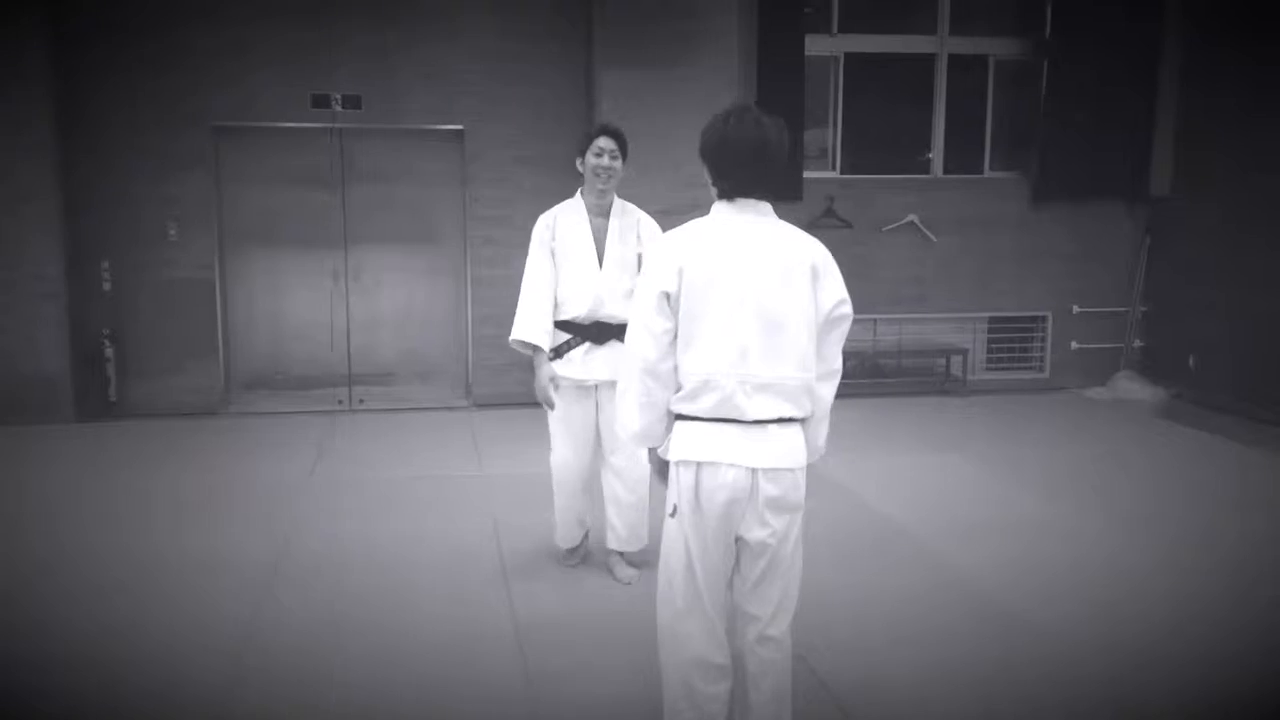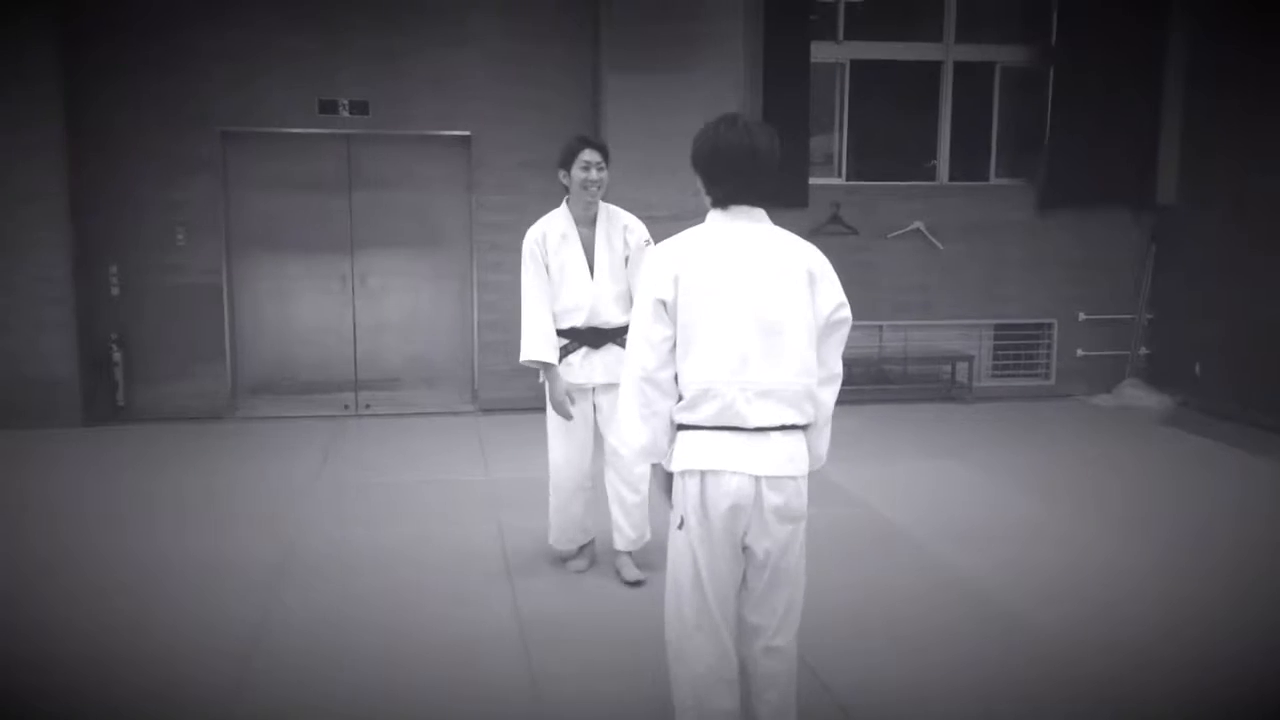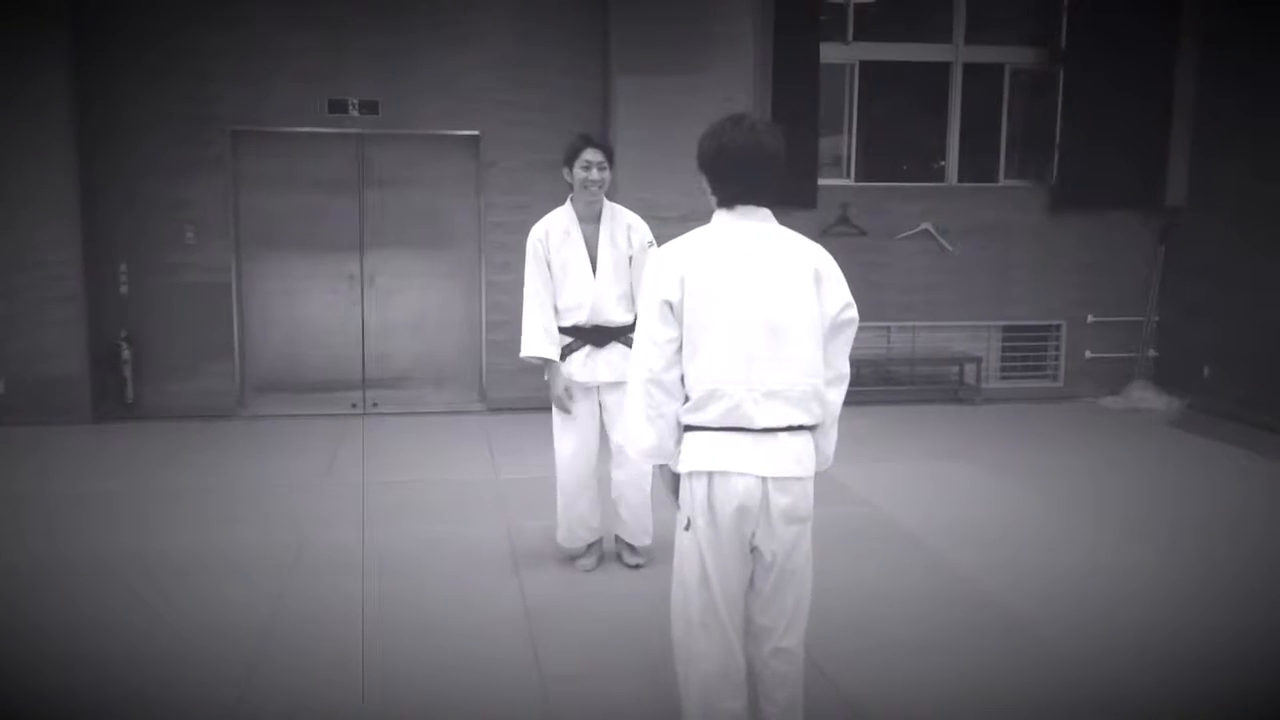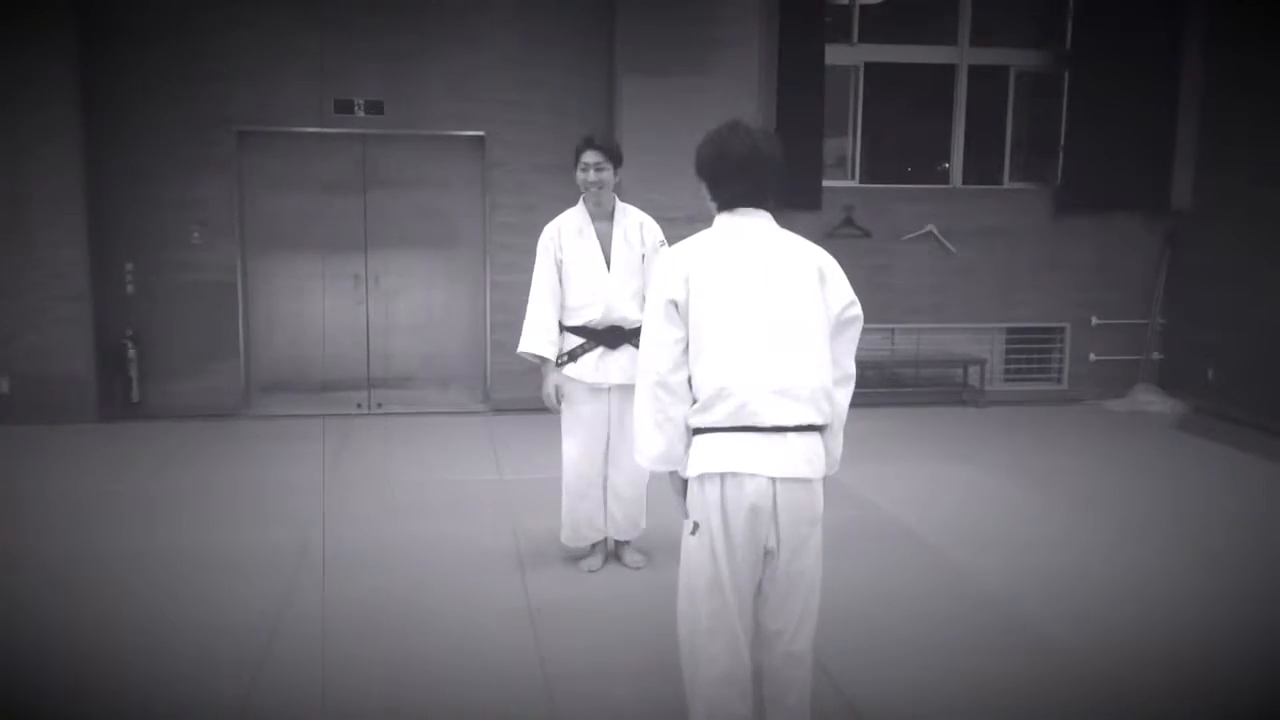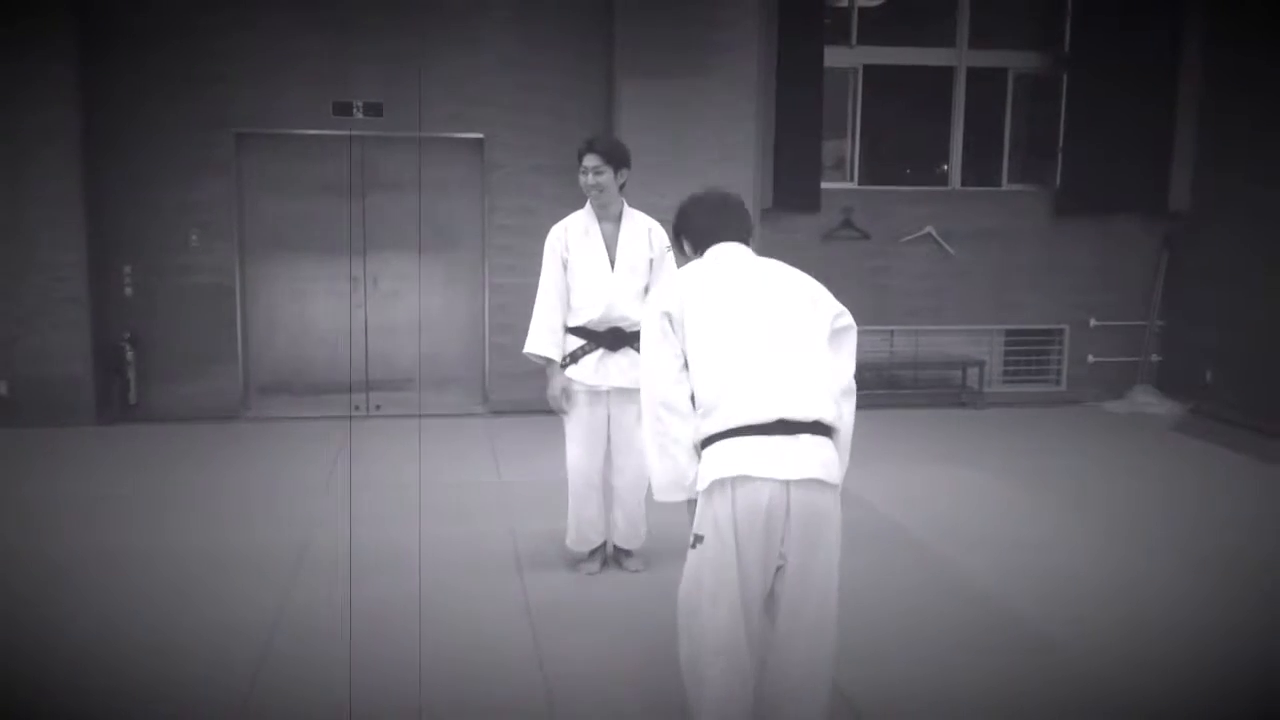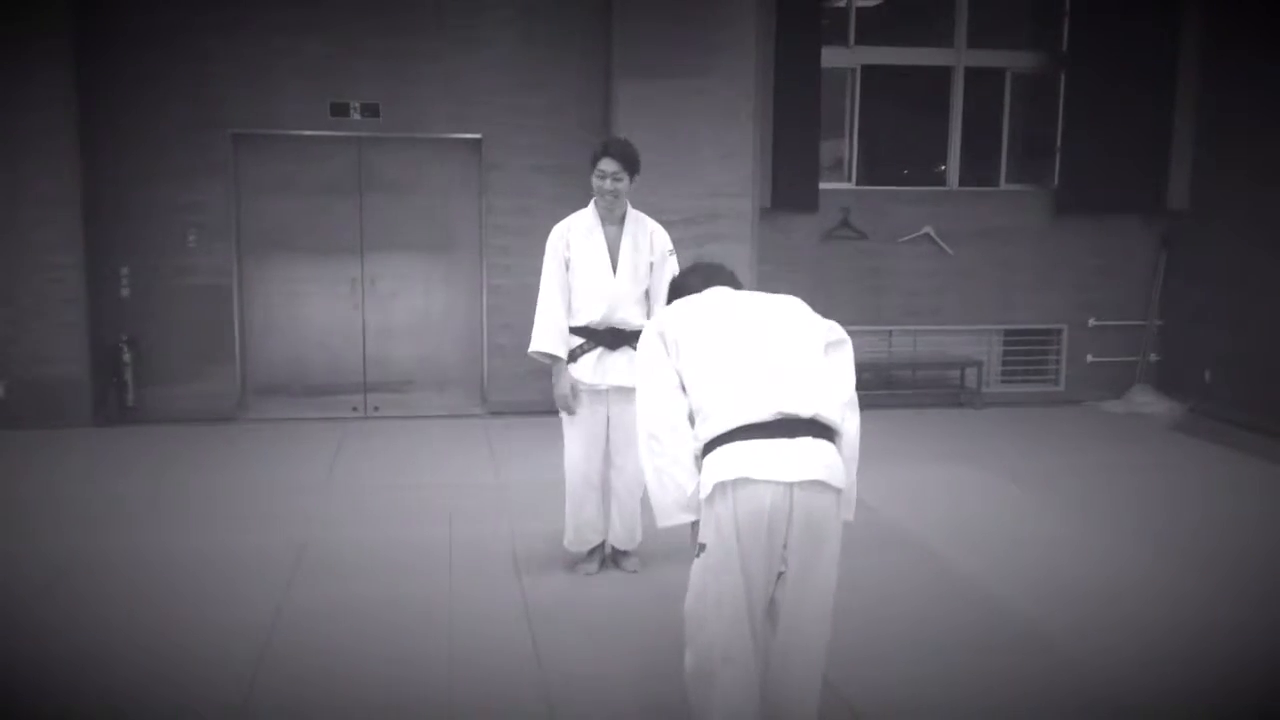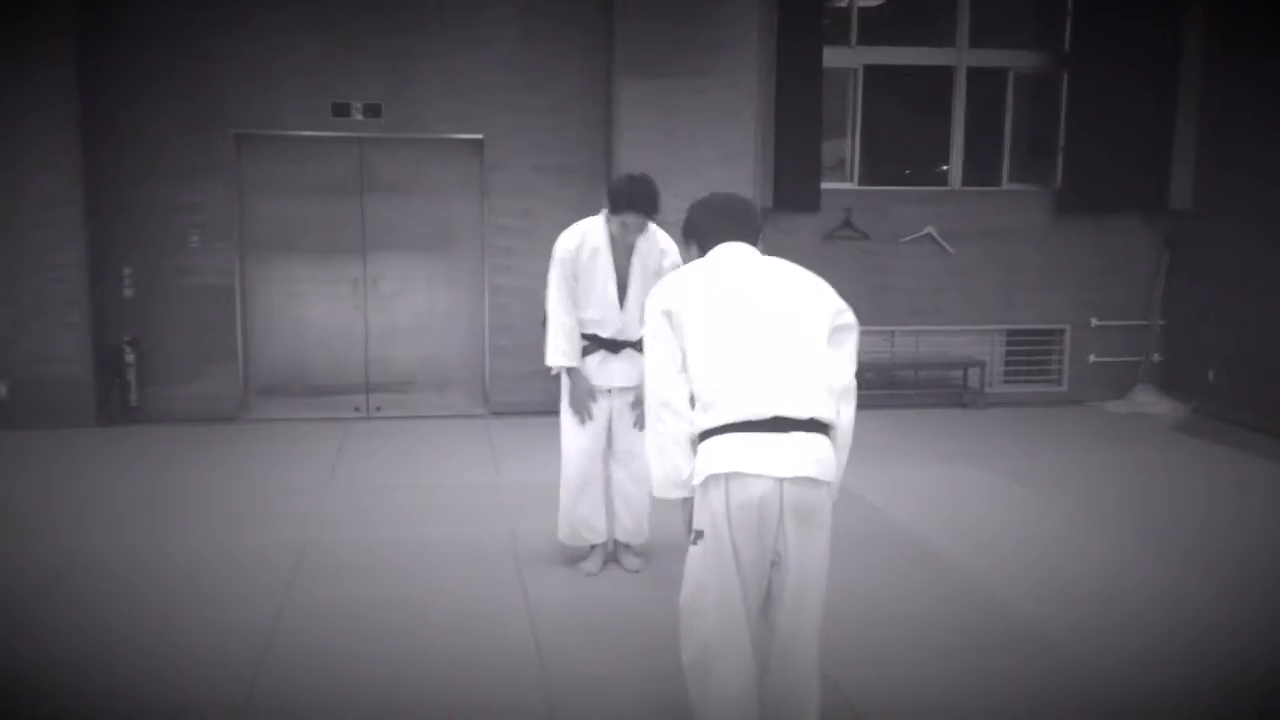
dt=0.3s
person 1, frame 1
left shoulder: (678, 248)
right shoulder: (810, 254)
left elbow: (650, 358)
right elbow: (825, 365)
left wrist: (658, 438)
right wrist: (806, 447)
left hip: (703, 451)
right hip: (780, 454)
left knee: (693, 616)
right knee: (769, 615)
person 1, frame 2
left shoulder: (673, 258)
right shoulder: (807, 260)
left elbow: (649, 369)
right elbow: (826, 370)
left wrist: (662, 454)
left hip: (708, 461)
right hip: (783, 462)
left knee: (701, 625)
right knee: (774, 622)
person 1, frame 3
left shoulder: (678, 258)
right shoulder: (814, 260)
left elbow: (656, 371)
right elbow: (833, 371)
left wrist: (668, 455)
left hip: (715, 461)
right hip: (790, 462)
left knee: (709, 625)
right knee: (781, 624)
person 1, frame 4
left shoulder: (683, 262)
right shoulder: (816, 262)
left elbow: (663, 375)
right elbow: (840, 371)
left wrist: (676, 462)
left hip: (724, 462)
right hip: (800, 462)
left knee: (715, 628)
right knee: (790, 627)
person 1, frame 5
left shoulder: (675, 290)
right shoulder: (805, 283)
left elbow: (666, 402)
right elbow: (842, 389)
left wrist: (686, 489)
left hip: (737, 467)
right hip: (817, 464)
left knee: (716, 633)
right knee: (805, 631)
person 1, frame 6
left shoulder: (668, 321)
right shoulder: (797, 310)
left elbow: (663, 428)
right elbow: (845, 409)
left wrist: (689, 513)
right wrist: (841, 503)
left hip: (740, 472)
right hip: (819, 469)
left knee: (721, 637)
right knee: (801, 636)
person 1, frame 7
left shoulder: (676, 287)
right shoulder: (809, 283)
left elbow: (666, 395)
right elbow: (841, 387)
left wrist: (683, 486)
left hip: (732, 463)
right hip: (810, 462)
left knee: (719, 630)
right knee: (795, 630)
person 2, frame 1
left shoulder: (641, 225)
right shoulder: (551, 223)
right elbow: (538, 292)
right wrist: (539, 361)
left hip: (623, 354)
right hip: (569, 353)
left knee: (627, 459)
right knee: (570, 461)
left ankle: (619, 549)
right ankle: (575, 539)
person 2, frame 2
left shoulder: (630, 228)
right shoulder: (541, 235)
right elbow: (537, 307)
right wrist: (551, 374)
left hip: (619, 356)
right hip: (569, 360)
left knee: (629, 458)
right knee: (567, 464)
left ankle: (624, 550)
right ankle: (579, 543)
person 2, frame 3
left shoulder: (632, 228)
right shoulder: (545, 233)
right elbow: (540, 304)
right wrist: (553, 371)
left hip: (624, 355)
right hip: (572, 358)
left knee: (633, 456)
right knee: (574, 461)
left ankle: (629, 538)
right ankle: (588, 540)
person 2, frame 4
left shoulder: (644, 228)
right shoulder: (558, 232)
right elbow: (545, 300)
right wrist: (547, 369)
left hip: (632, 356)
right hip: (581, 358)
left knee: (631, 458)
right knee: (582, 460)
left ankle: (624, 537)
right ankle: (593, 540)
person 2, frame 5
left shoulder: (651, 233)
right shoulder: (564, 233)
right elbow: (551, 302)
right wrist: (553, 370)
left hip: (635, 361)
right hip: (581, 361)
left knee: (632, 464)
right knee: (584, 463)
left ankle: (626, 544)
right ankle: (591, 545)
person 2, frame 6
left shoulder: (654, 235)
right shoulder: (565, 233)
left elbow: (666, 305)
right elbow: (553, 302)
right wrist: (559, 368)
left hip: (633, 361)
right hip: (583, 360)
left knee: (631, 464)
right knee: (582, 464)
left ankle: (622, 544)
right ankle: (590, 545)
person 2, frame 7
left shoulder: (662, 248)
right shoulder: (572, 243)
right elbow: (561, 313)
right wrist: (574, 375)
left hip: (636, 365)
right hip: (586, 361)
left knee: (634, 457)
right knee: (581, 457)
left ankle: (625, 539)
right ankle: (595, 540)
